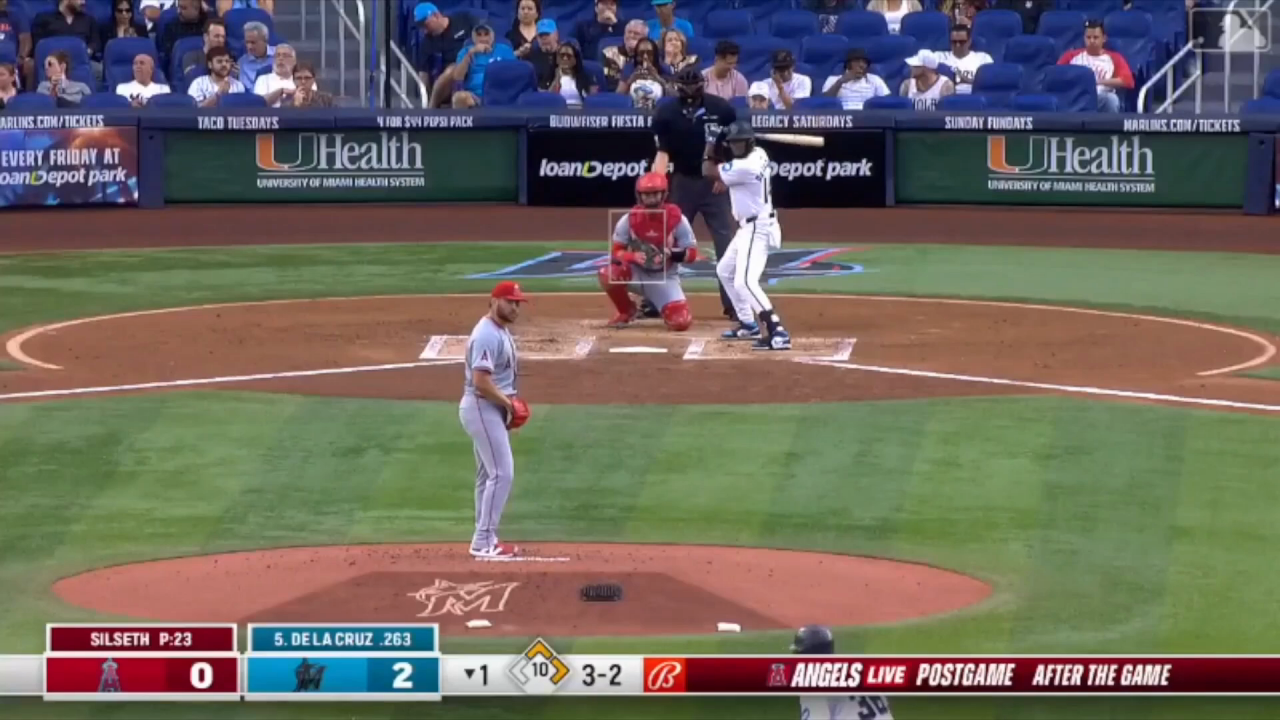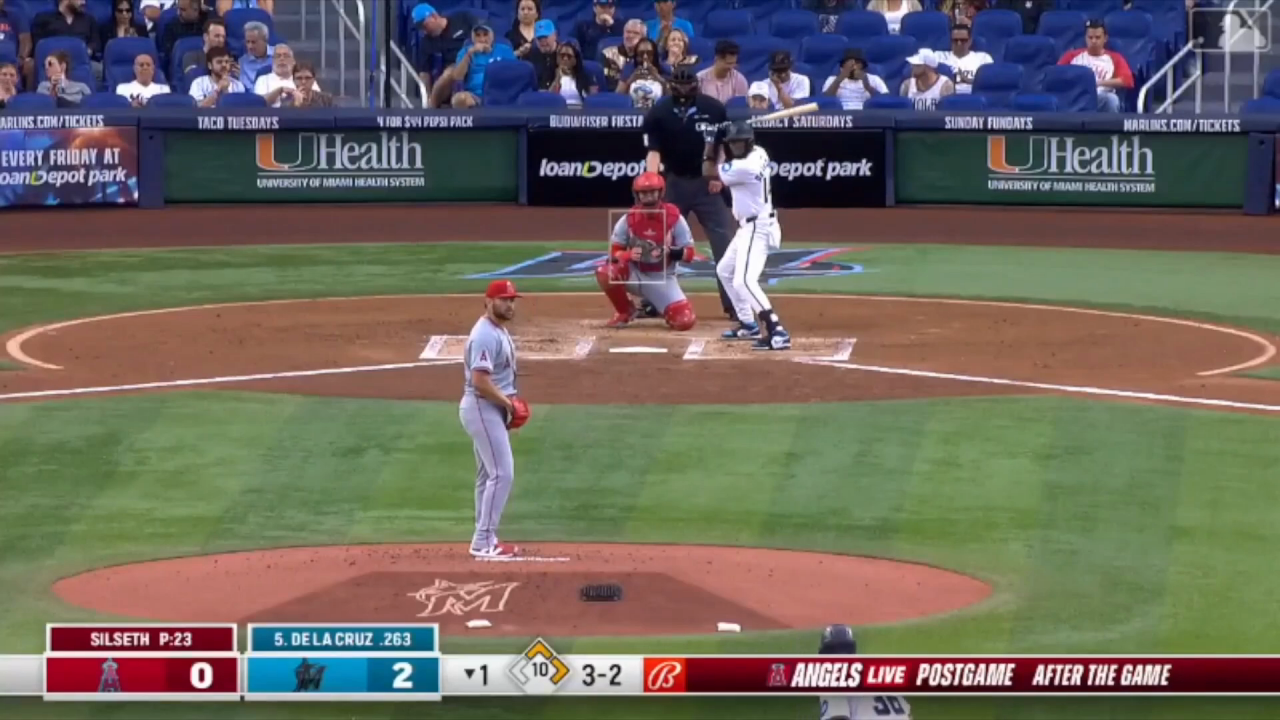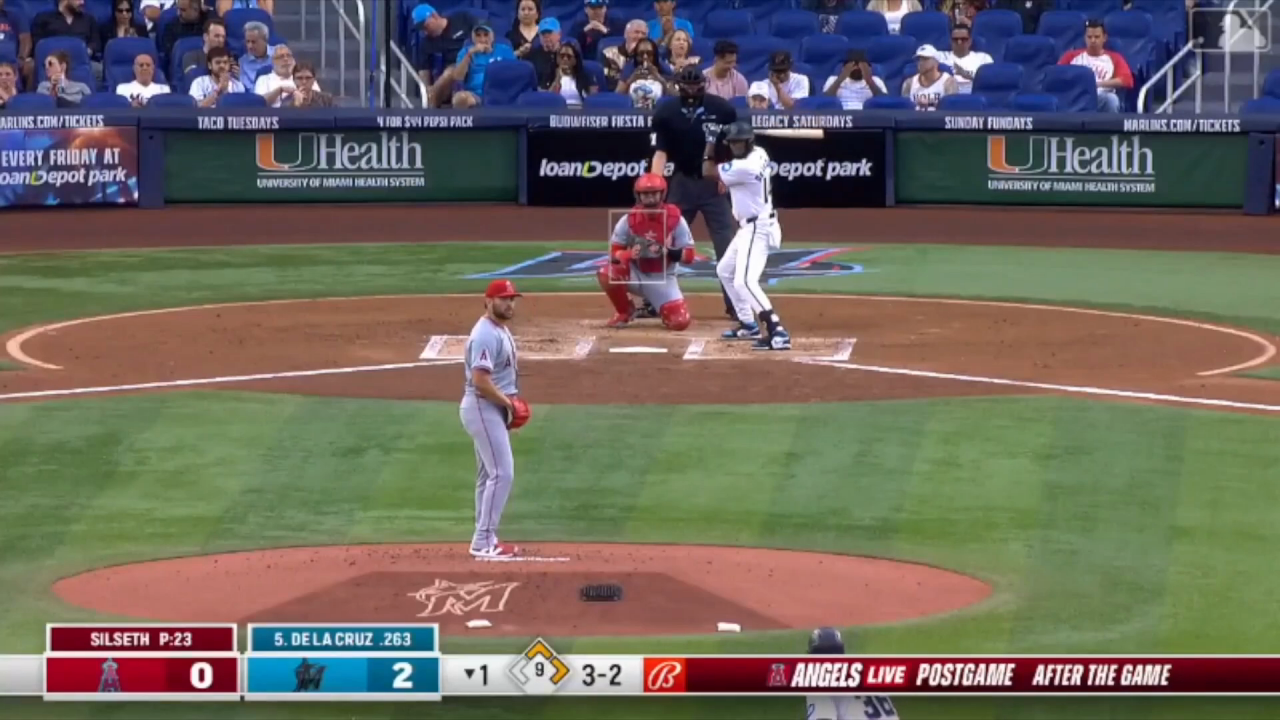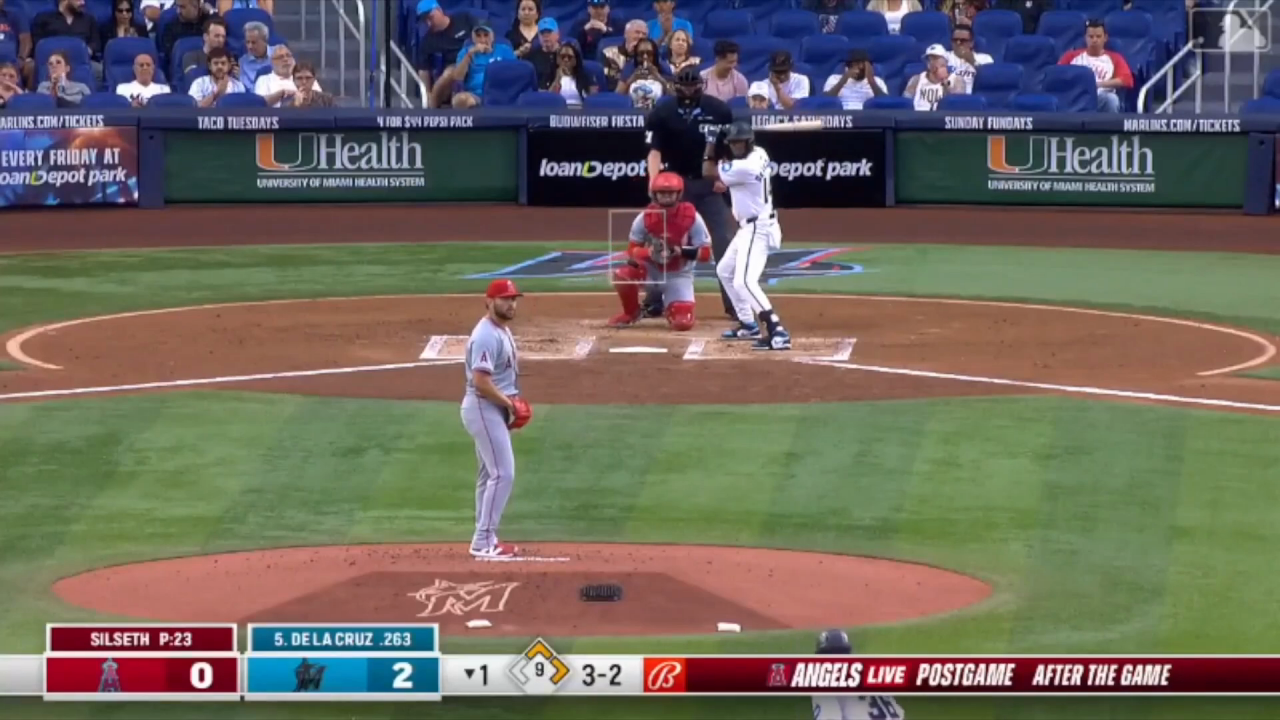
dt=0.5s
person 1, frame 1
left shoulder: (501, 331)
right shoulder: (487, 335)
right elbow: (480, 381)
left wrist: (510, 403)
right wrist: (510, 403)
left hip: (491, 409)
right hip: (482, 409)
left knee: (489, 474)
right knee: (502, 473)
left ankle: (485, 539)
right ankle: (483, 542)
person 1, frame 2
left shoulder: (500, 330)
right shoulder: (485, 335)
right elbow: (480, 381)
left wrist: (510, 404)
right wrist: (509, 404)
left hip: (492, 409)
right hip: (483, 409)
left knee: (489, 475)
right knee: (502, 474)
left ankle: (486, 539)
right ankle: (483, 542)
person 1, frame 3
left shoulder: (502, 330)
right shoulder: (485, 334)
right elbow: (480, 381)
left wrist: (511, 404)
right wrist: (510, 403)
left hip: (493, 409)
right hip: (483, 409)
left knee: (490, 474)
right knee: (502, 473)
left ankle: (486, 538)
right ankle: (483, 542)
person 1, frame 4
left shoulder: (503, 330)
right shoulder: (486, 335)
right elbow: (481, 382)
left wrist: (513, 404)
right wrist: (511, 404)
left hip: (496, 409)
right hip: (485, 410)
left knee: (492, 474)
right knee: (503, 474)
left ankle: (486, 539)
right ankle: (482, 542)
person 2, frame 1
left shoulder: (721, 108)
right shoulder: (666, 113)
right elbow: (663, 151)
left hip: (714, 182)
right hip: (682, 181)
left knee: (726, 242)
left ankle: (733, 304)
person 2, frame 2
left shoulder: (713, 108)
right shoulder: (658, 112)
left elbow: (723, 144)
right elbow: (654, 151)
left wrist: (718, 174)
right wrist: (652, 181)
left hip: (706, 182)
right hip: (674, 181)
left knee: (723, 240)
right knee: (661, 241)
left ankle: (733, 303)
right ankle: (653, 301)
person 2, frame 3
left shoulder: (722, 108)
right shoulder: (666, 112)
right elbow: (660, 151)
left hip: (714, 183)
right hip: (681, 182)
left knee: (726, 242)
left ankle: (735, 303)
person 2, frame 4
left shoulder: (718, 109)
right shoulder: (662, 112)
right elbow: (655, 150)
right wrist: (654, 178)
left hip: (709, 183)
left knee: (723, 242)
left ankle: (734, 304)
right ankle: (654, 302)
person 3, frame 1
left shoulder: (745, 167)
right shoulder: (758, 154)
left elbow: (708, 171)
right elbow: (730, 159)
left hip: (757, 229)
right hip: (749, 227)
left knee: (744, 281)
right knee: (725, 271)
left ankle: (777, 332)
right ankle: (748, 324)
person 3, frame 2
left shoulder: (745, 167)
right shoulder: (758, 153)
right elbow: (730, 159)
right wrist: (721, 145)
left hip: (758, 228)
right hip: (750, 226)
left knee: (744, 280)
right knee: (725, 270)
left ankle: (778, 333)
right ankle: (749, 324)
person 3, frame 3
left shoulder: (745, 167)
right shoulder: (759, 154)
left elbow: (709, 172)
right elbow: (728, 163)
left hip: (757, 229)
right hip: (749, 227)
left knee: (744, 281)
right knee: (725, 271)
left ankle: (777, 332)
right ankle: (749, 324)
person 3, frame 4
left shoulder: (744, 168)
right shoulder: (759, 154)
right elbow: (729, 162)
left hip: (758, 229)
right hip: (750, 227)
left knee: (744, 281)
right knee: (725, 271)
left ankle: (777, 332)
right ankle: (748, 324)
person 4, frame 1
left shoulder: (677, 219)
right shoulder: (629, 219)
left elbow: (692, 255)
right elbow: (615, 252)
left wrist: (670, 254)
right wrist: (634, 256)
left hip: (665, 278)
right hip: (637, 274)
left knee: (681, 321)
right knee: (607, 274)
left ankle: (658, 305)
right ankle: (627, 312)
person 4, frame 2
left shoulder: (674, 218)
right shoulder: (628, 219)
left elbow: (689, 254)
right elbow: (614, 252)
left wrist: (668, 251)
right wrist: (629, 255)
left hip: (662, 279)
right hip: (635, 275)
left knee: (684, 321)
right knee: (604, 272)
left ankle: (656, 306)
right ankle: (626, 312)
person 4, frame 3
left shoulder: (676, 220)
right shoulder: (628, 220)
left elbow: (689, 256)
right elbow: (613, 253)
left wrist: (665, 251)
right wrist: (630, 254)
left hip: (663, 279)
right hip: (635, 275)
left knee: (679, 321)
right knee: (606, 273)
left ankle: (657, 306)
right ankle: (626, 312)
person 4, frame 4
left shoulder: (691, 218)
right shoulder: (645, 218)
left elbow: (705, 254)
right elbow: (631, 250)
left wrist: (679, 251)
right wrist: (648, 253)
left hip: (679, 276)
right hip: (651, 270)
left knee: (683, 323)
right knee: (622, 274)
left ankle: (671, 308)
right ankle: (631, 313)
